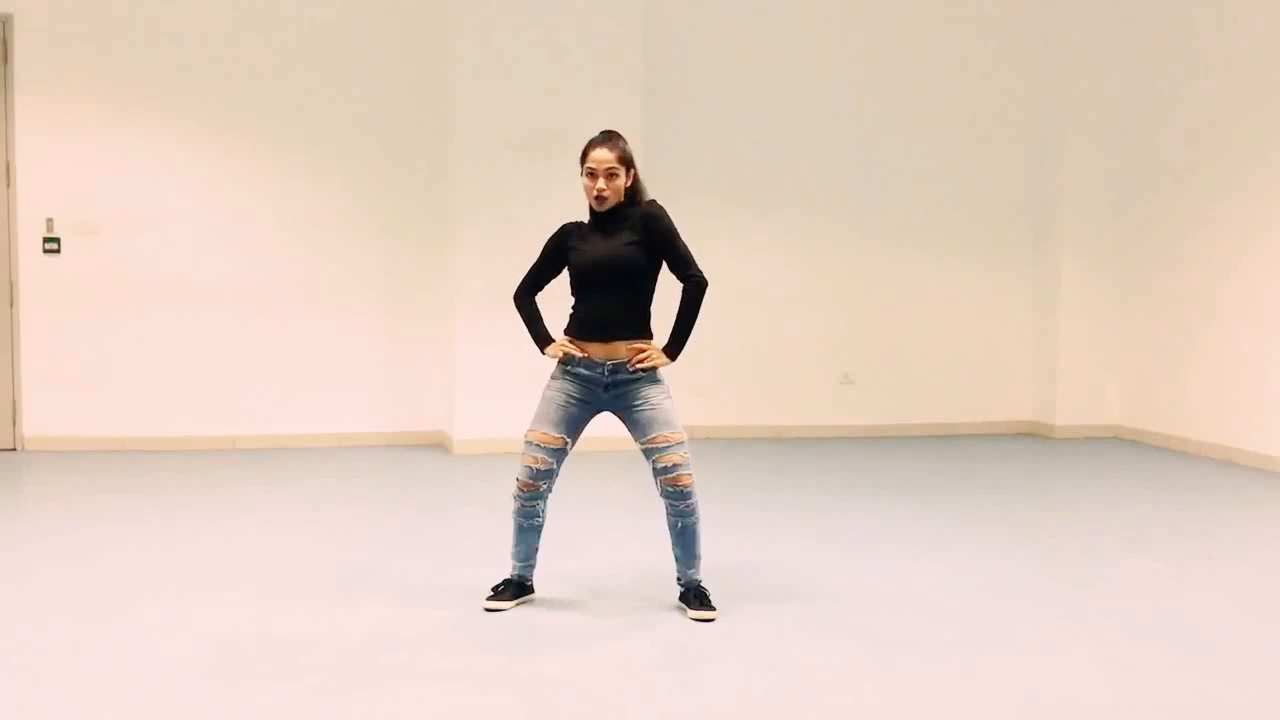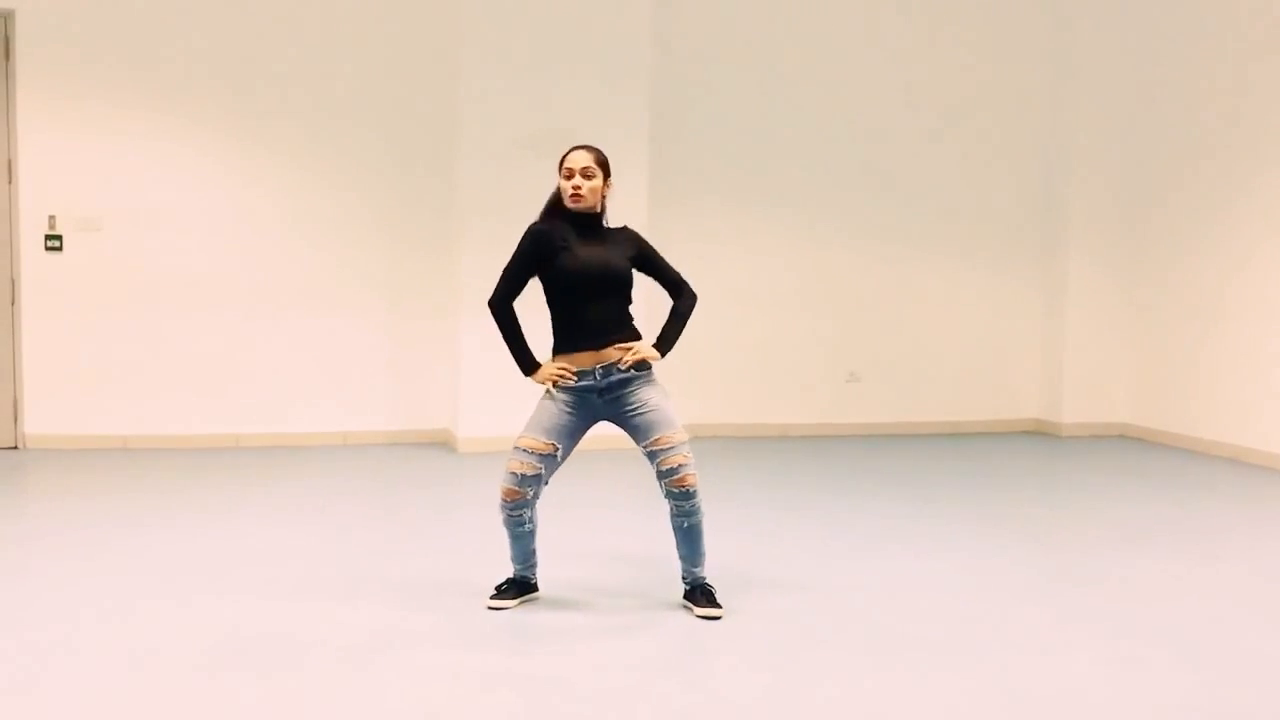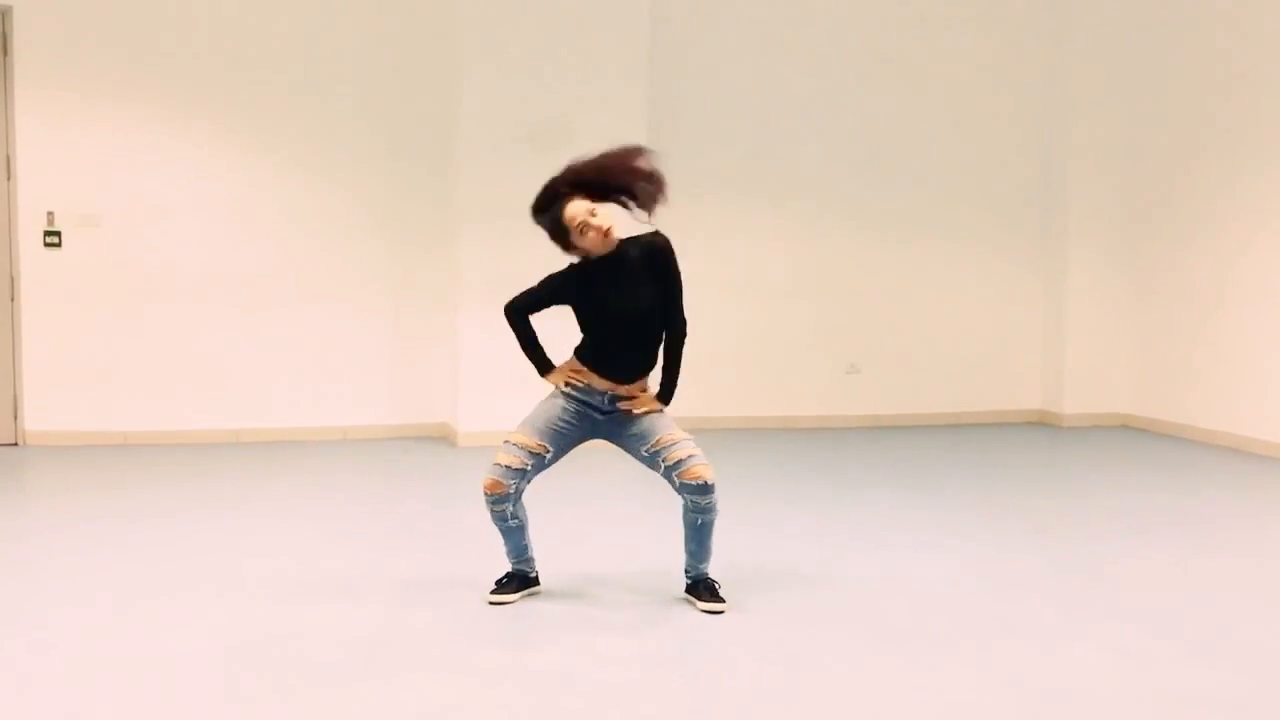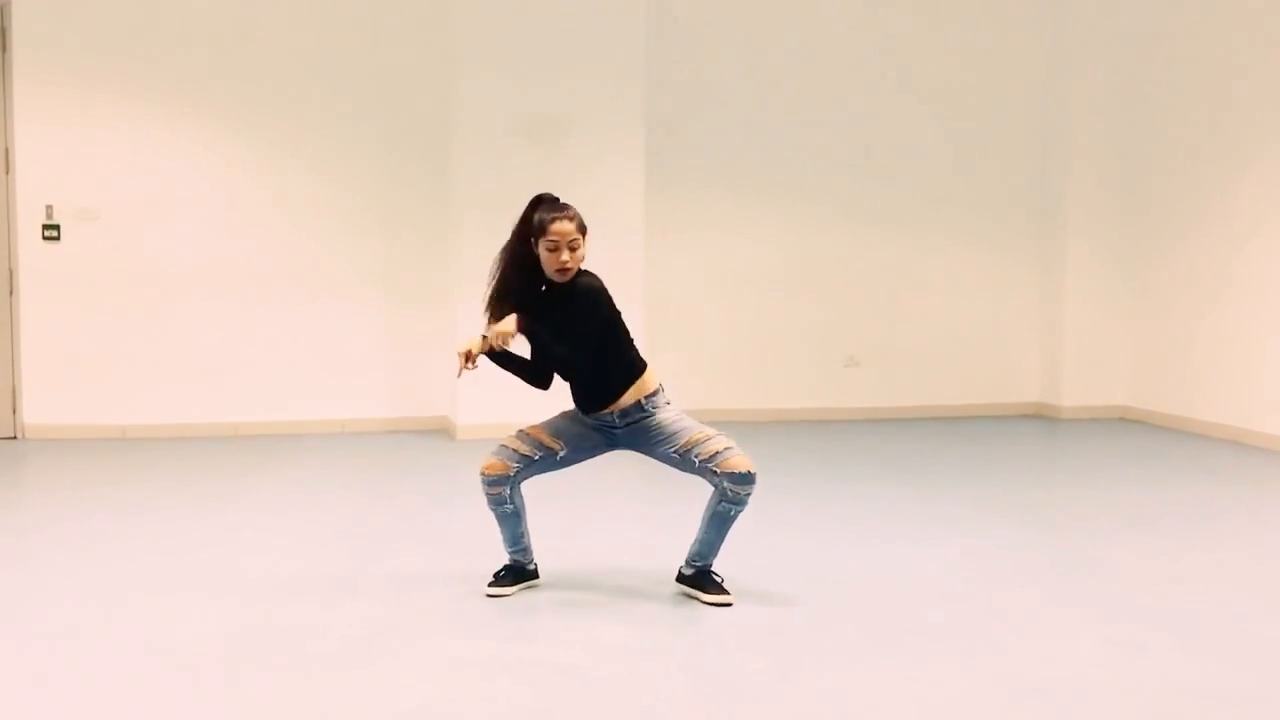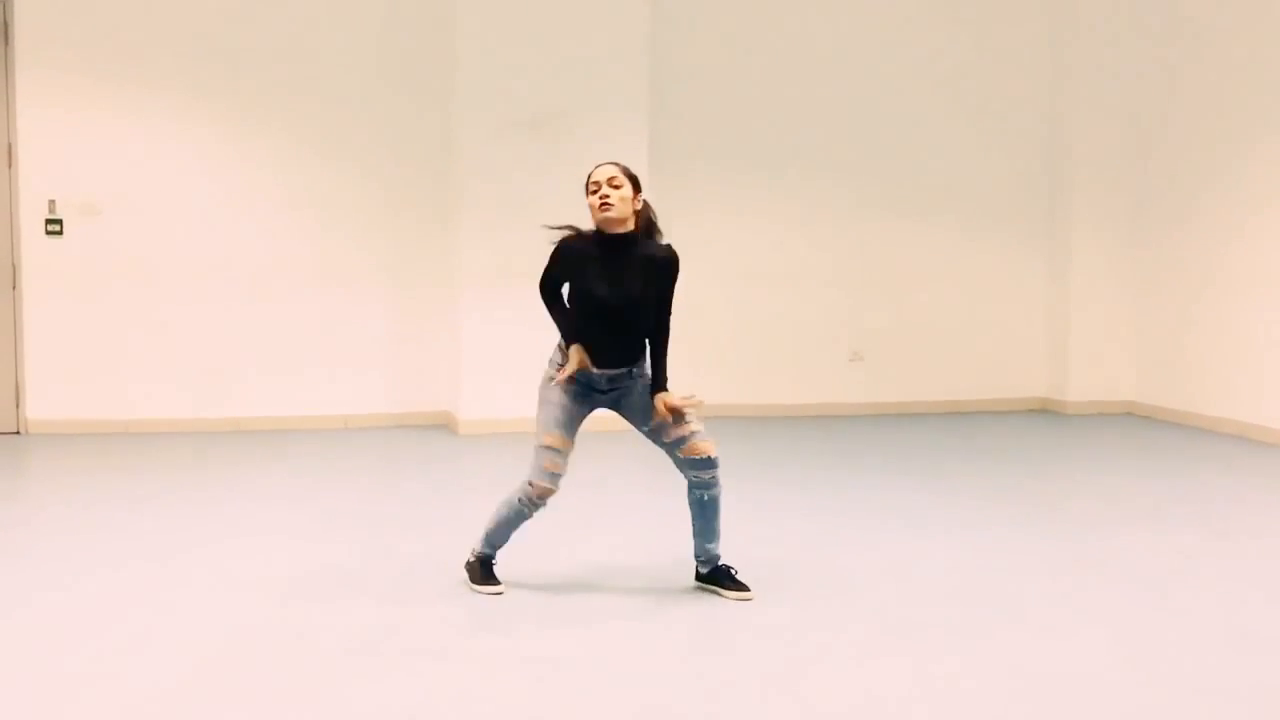
dt=1s
person 1, frame 1
left shoulder: (648, 218)
right shoulder: (571, 235)
left elbow: (694, 281)
right elbow: (524, 292)
left wrist: (671, 350)
right wrist: (544, 342)
left hip: (637, 376)
right hip: (575, 374)
left knee: (678, 482)
right knee: (531, 482)
left ankle: (690, 585)
right ankle: (520, 579)
person 1, frame 2
left shoulder: (626, 241)
right shoulder: (544, 235)
left elbow: (684, 293)
right elbow: (500, 301)
left wrist: (660, 347)
right wrist: (530, 367)
left hip: (630, 380)
right hip: (570, 386)
left knee: (683, 483)
right knee: (515, 489)
left ankle: (696, 583)
right ankle: (524, 578)
person 1, frame 3
left shoulder: (654, 250)
right shoulder: (575, 278)
left elbow: (674, 327)
right elbow: (516, 310)
left wrist: (664, 395)
right wrist: (546, 369)
left hip: (631, 407)
right hip: (576, 398)
left knee: (698, 480)
right knee: (498, 485)
left ankle: (698, 578)
right ankle: (523, 571)
person 1, frame 4
left shoulder: (588, 292)
right shoulder: (535, 301)
left elbow: (575, 362)
right elbow: (542, 377)
left wrist: (518, 324)
right wrist: (488, 346)
left hip: (646, 413)
right hip: (590, 422)
left knee: (739, 473)
right knee: (496, 470)
left ankle: (696, 570)
right ankle: (522, 564)
person 1, frame 5
left shoulder: (660, 258)
right shoulder: (574, 250)
left elbow: (658, 330)
right elbow: (550, 290)
left wrist: (660, 391)
right wrist: (572, 344)
left hip: (631, 377)
right hip: (574, 379)
left knee: (702, 459)
right knee: (543, 483)
left ankle: (708, 565)
right ankle: (483, 554)
